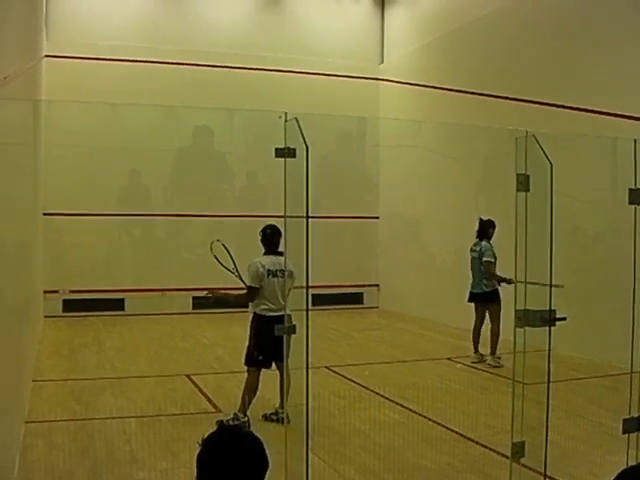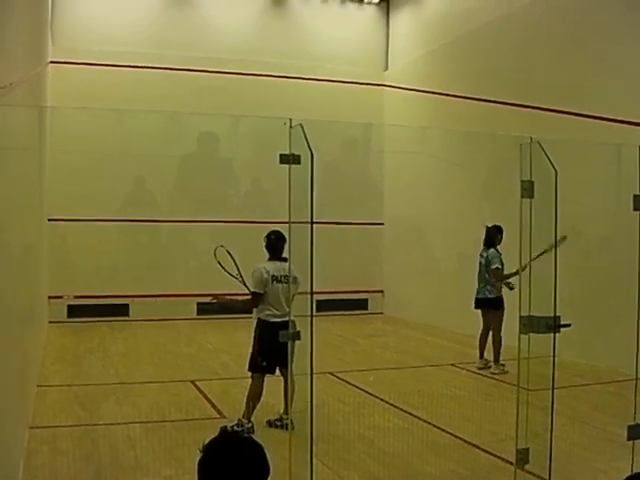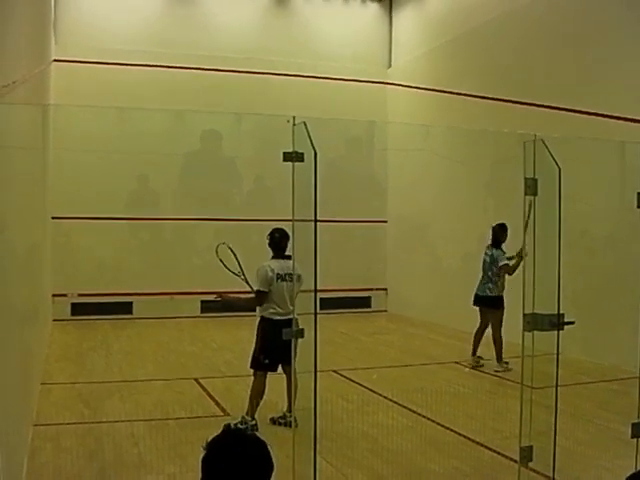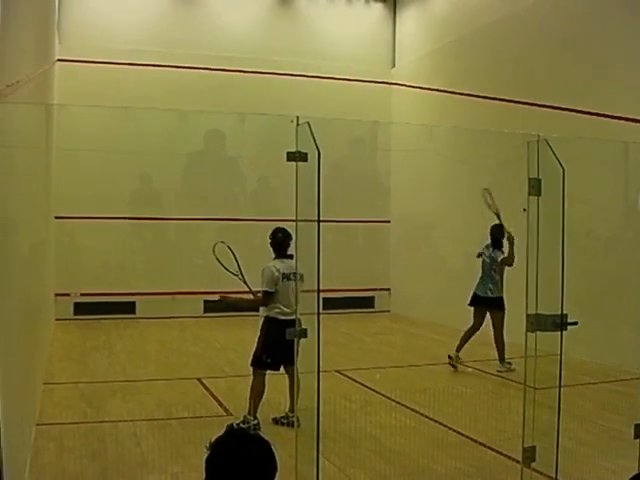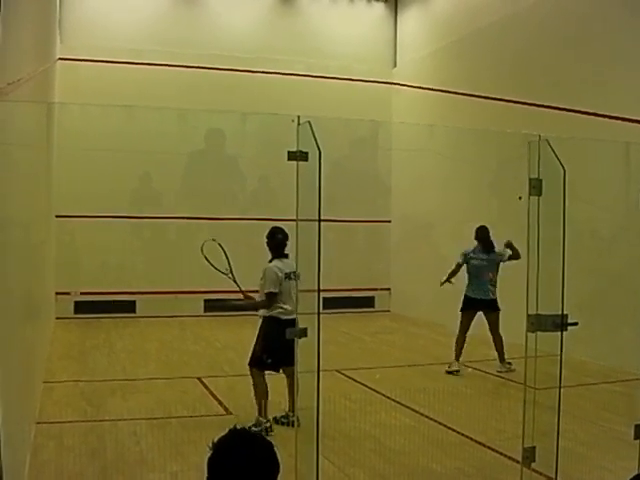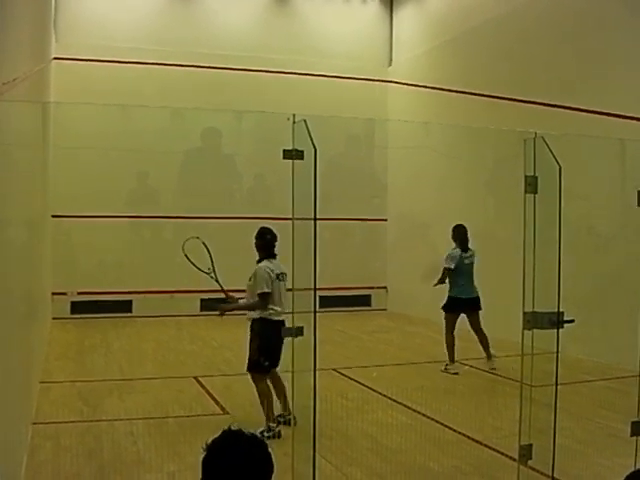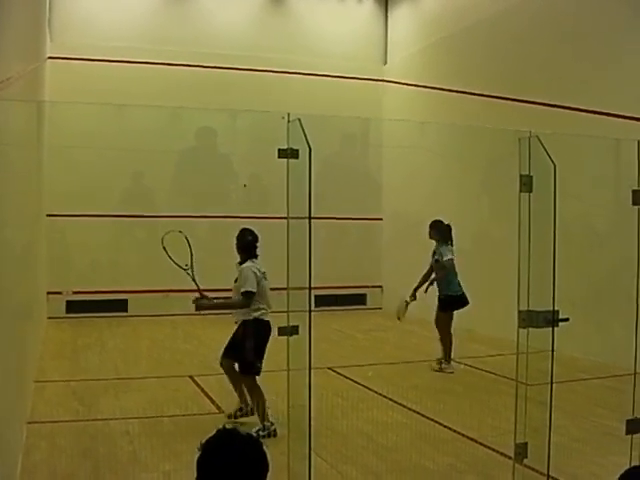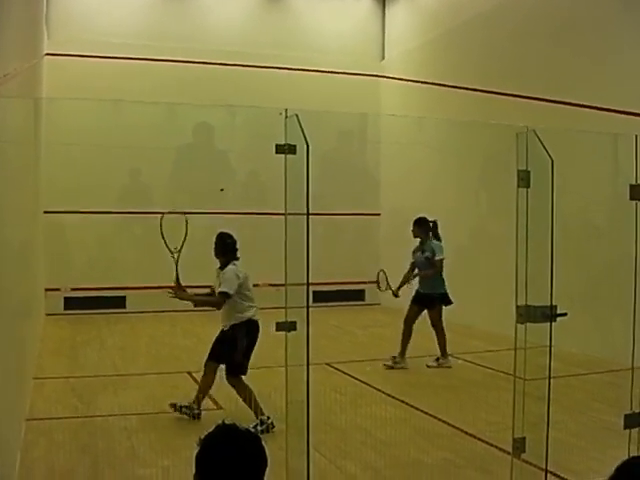
dt=0.2s
person 1, frame 1
left shoulder: (258, 264)
right shoulder: (288, 265)
left elbow: (251, 297)
right elbow: (285, 294)
left wrist: (223, 296)
left hip: (264, 320)
right hip: (282, 319)
left knee: (254, 369)
right knee: (283, 366)
left ankle: (242, 415)
right ankle: (282, 411)
person 1, frame 2
left shoulder: (262, 270)
right shoulder: (292, 271)
left elbow: (255, 302)
right elbow: (289, 299)
left wrist: (227, 301)
left hip: (268, 326)
right hip: (287, 325)
left knee: (258, 375)
right knee: (287, 372)
left ankle: (246, 421)
right ankle: (286, 417)
person 1, frame 3
left shoulder: (266, 268)
right shoulder: (295, 268)
left elbow: (259, 301)
right elbow: (291, 297)
left wrist: (231, 299)
left hip: (271, 324)
right hip: (289, 323)
left knee: (260, 372)
right knee: (290, 370)
left ankle: (249, 419)
right ankle: (289, 415)
person 1, frame 4
left shoulder: (271, 268)
right shoulder: (297, 268)
left elbow: (265, 301)
left wrist: (236, 301)
left hip: (275, 324)
right hip: (292, 323)
left knee: (259, 370)
right knee: (291, 370)
left ankle: (251, 418)
right ankle: (291, 415)
person 1, frame 5
left shoulder: (272, 268)
right shoulder: (292, 267)
left elbow: (269, 303)
left wrist: (241, 305)
right wrist: (254, 300)
left hip: (274, 323)
right hip: (290, 322)
left knee: (257, 370)
right knee: (288, 369)
left ankle: (263, 421)
right ankle: (291, 414)
person 1, frame 6
left shoulder: (262, 269)
right shoulder: (277, 267)
left elbow: (262, 303)
left wrist: (233, 308)
right wrist: (239, 302)
left hip: (265, 325)
right hip: (275, 324)
left knee: (257, 374)
right knee: (271, 372)
left ankle: (272, 426)
right ankle: (286, 414)
person 1, frame 7
left shoulder: (248, 269)
right shoulder: (249, 267)
left elbow: (245, 302)
right elbow: (242, 299)
left wrist: (212, 305)
right wrist: (212, 301)
left hip: (255, 325)
right hip: (247, 324)
left knee: (246, 375)
right knee: (226, 362)
left ankle: (267, 425)
right ankle: (245, 405)
person 1, frame 8
left shoulder: (232, 272)
right shoulder: (223, 272)
left elbow: (219, 302)
right elbow: (212, 297)
left wrist: (186, 298)
right wrist: (188, 294)
left hip: (245, 327)
right hip: (231, 326)
left knee: (233, 377)
right knee: (210, 365)
left ankle: (264, 420)
right ankle: (194, 407)
person 2, frame 1
left shoulder: (474, 246)
right shoulder: (487, 247)
right elbow: (488, 271)
right wrist: (504, 279)
left hip: (476, 289)
right hip: (488, 290)
left knee: (478, 321)
right knee: (495, 323)
left ankle: (476, 354)
right ankle: (493, 357)
person 2, frame 2
left shoulder: (484, 252)
right shoulder: (494, 254)
right elbow: (498, 277)
left wrist: (505, 282)
right wrist: (516, 273)
left hip: (482, 295)
right hip: (492, 296)
left knee: (486, 328)
right knee: (496, 330)
left ankle: (482, 360)
right ankle: (496, 364)
person 2, frame 3
left shoulder: (490, 248)
right shoulder: (498, 253)
right elbow: (509, 271)
left wrist: (514, 257)
right wrist: (521, 257)
left hip: (482, 293)
right hip: (493, 295)
left knee: (483, 325)
right knee: (496, 329)
left ankle: (474, 356)
right ankle: (500, 363)
person 2, frame 4
left shoulder: (488, 248)
right shoulder: (497, 253)
left elbow: (479, 254)
right elbow: (510, 262)
right wrist: (511, 243)
left hip: (480, 294)
right hip: (494, 296)
left knee: (475, 326)
right knee: (498, 331)
left ankle: (456, 353)
right ankle: (503, 363)
person 2, frame 5
left shoulder: (467, 253)
right shoulder: (496, 255)
left elbow: (455, 271)
right elbow: (517, 256)
left wrist: (447, 279)
right wrist: (511, 246)
left hip: (472, 297)
right hip: (489, 298)
left knee: (462, 331)
right knee: (495, 332)
left ankle: (456, 363)
right ankle: (503, 363)
person 2, frame 6
left shoulder: (453, 254)
right shoulder: (469, 252)
left elbow: (443, 278)
left wrist: (439, 281)
left hip: (457, 298)
right hip: (471, 296)
left knee: (449, 331)
right knee: (478, 329)
left ankle: (452, 365)
right ankle: (489, 359)
person 2, frame 7
left shoulder: (445, 249)
right shoulder: (436, 250)
left elbow: (450, 270)
right elbow: (429, 272)
left wrist: (434, 279)
right wrist: (415, 289)
left hip: (451, 293)
right hip: (445, 293)
left knee: (444, 327)
right knee: (441, 325)
left ankle: (448, 363)
right ankle: (446, 358)
person 2, frame 8
left shoulder: (435, 245)
right shoulder: (417, 249)
left elbow: (438, 270)
right elbow: (410, 271)
left wrist: (418, 274)
right wrist: (398, 288)
left hip: (436, 292)
right hip: (422, 291)
left knee: (436, 325)
right knee: (408, 321)
left ankle: (444, 358)
right ankle: (401, 358)
